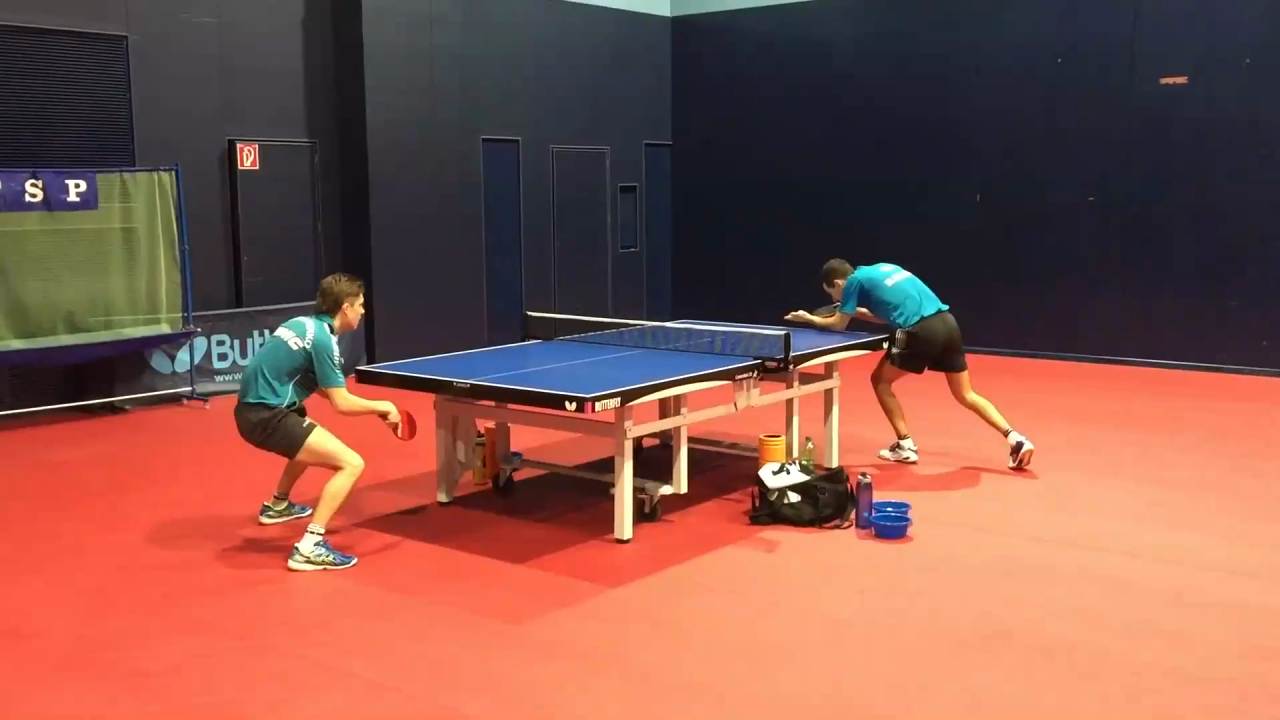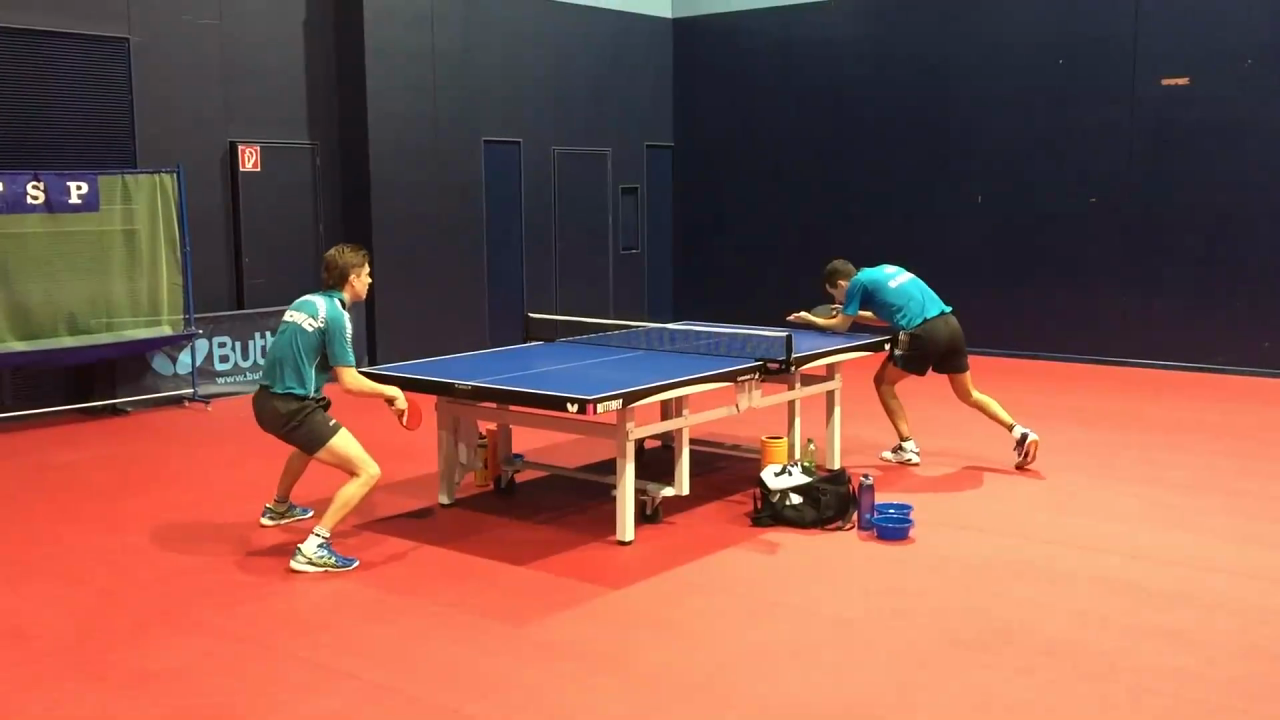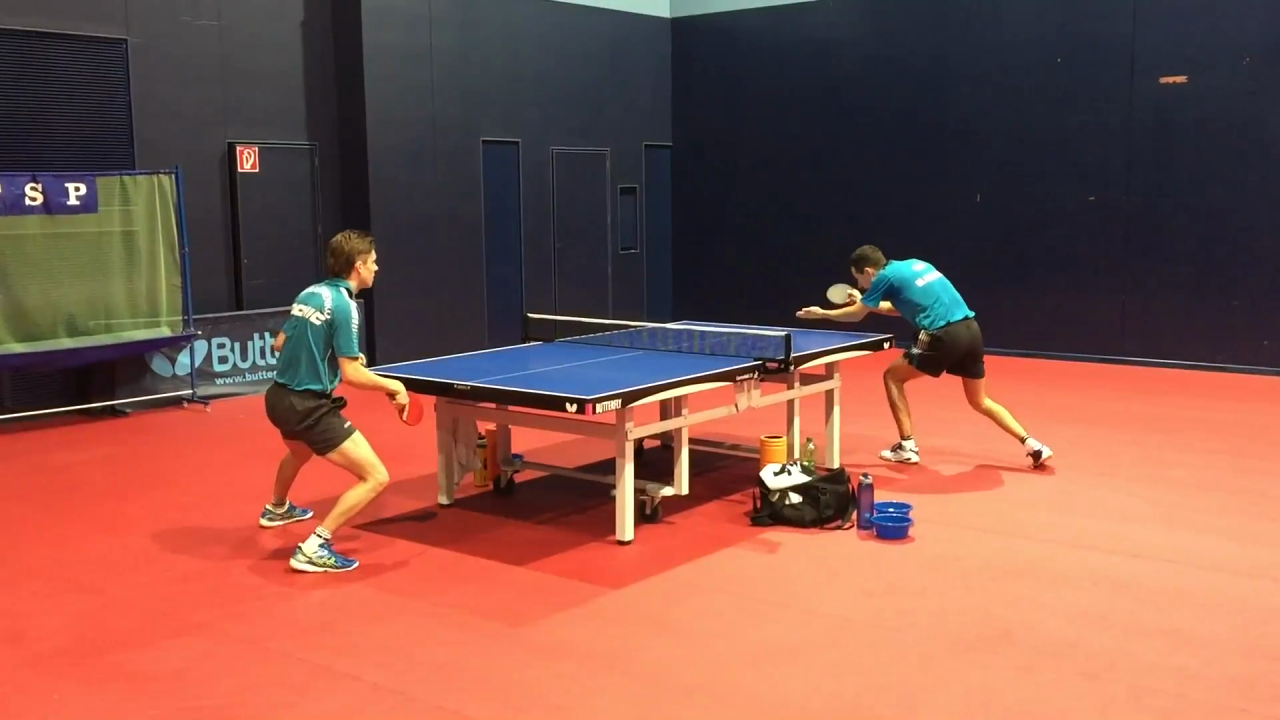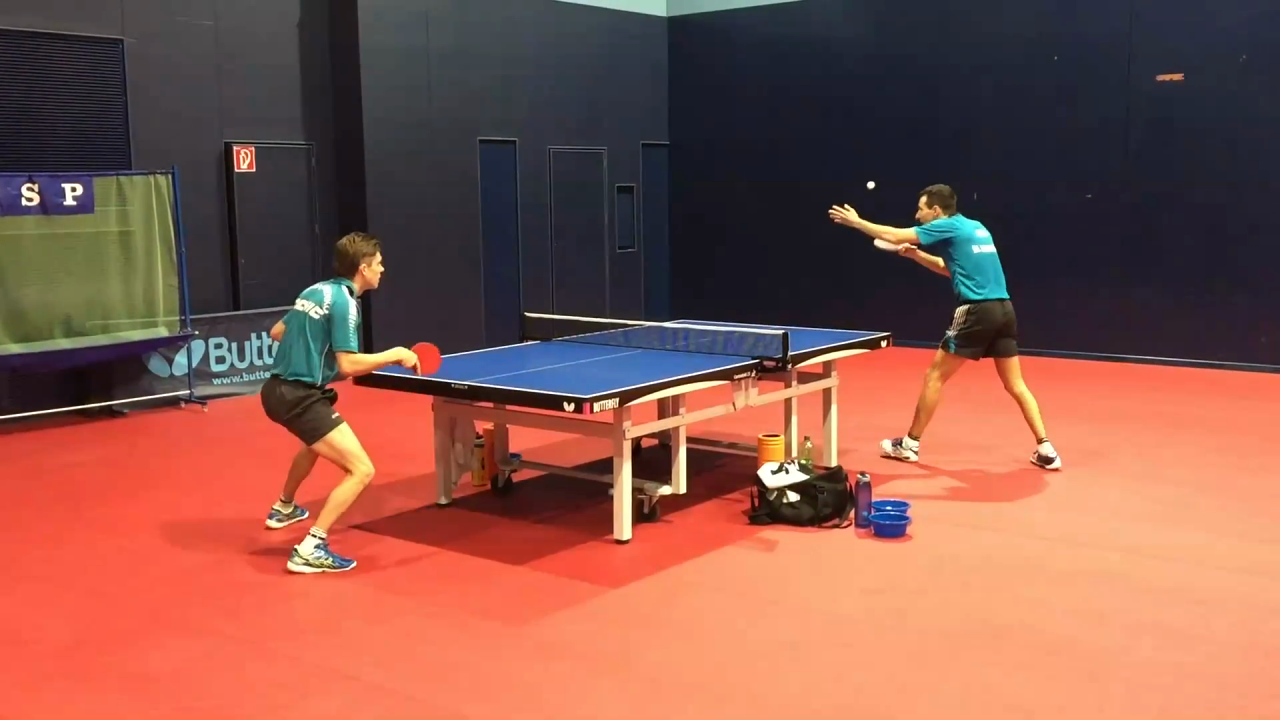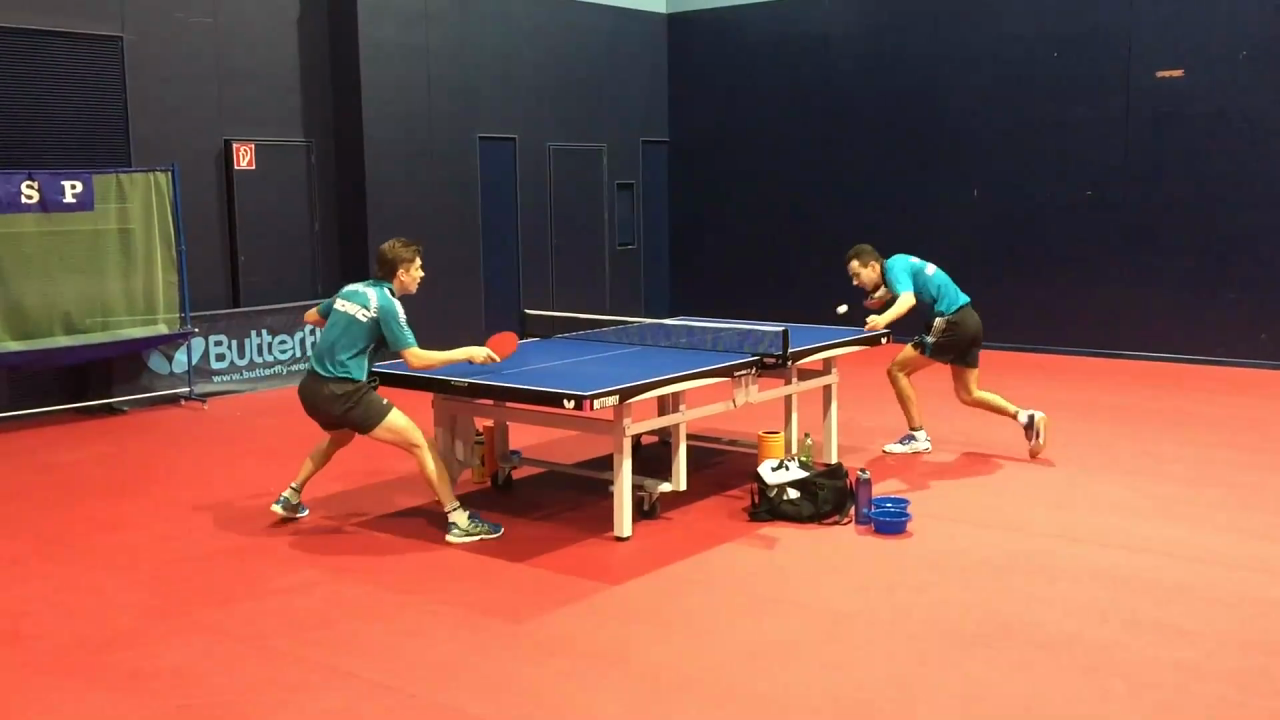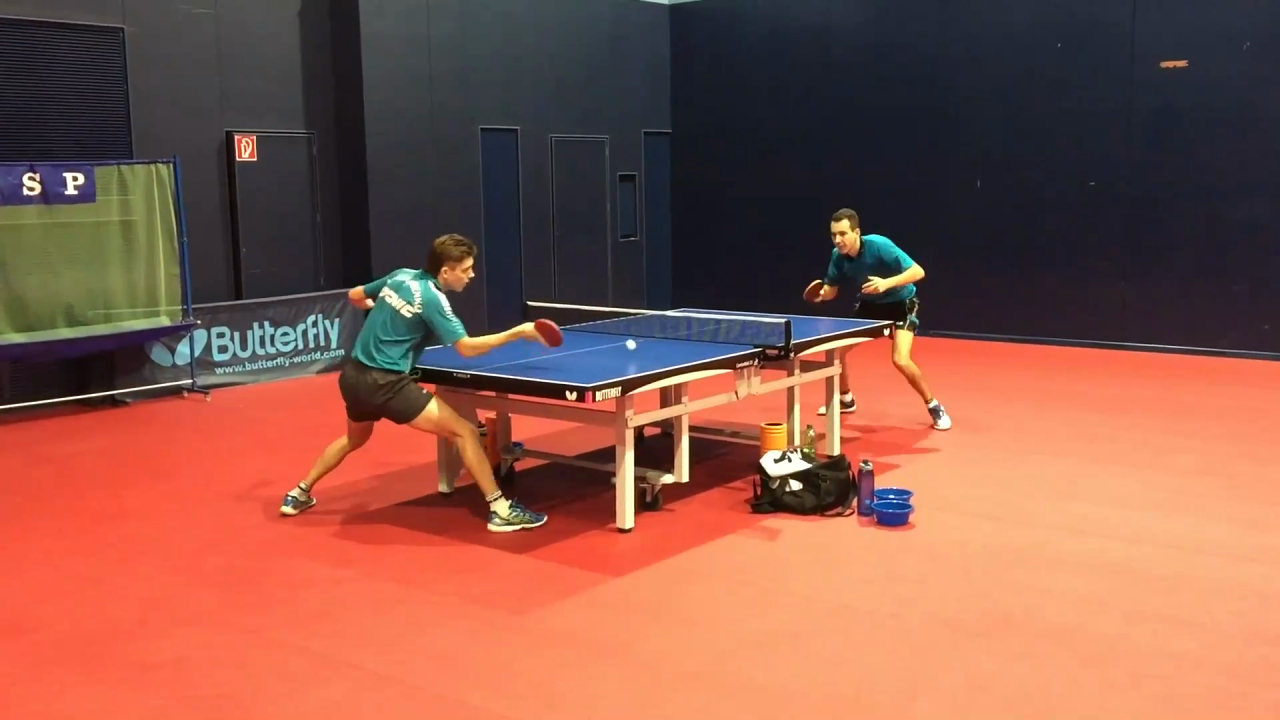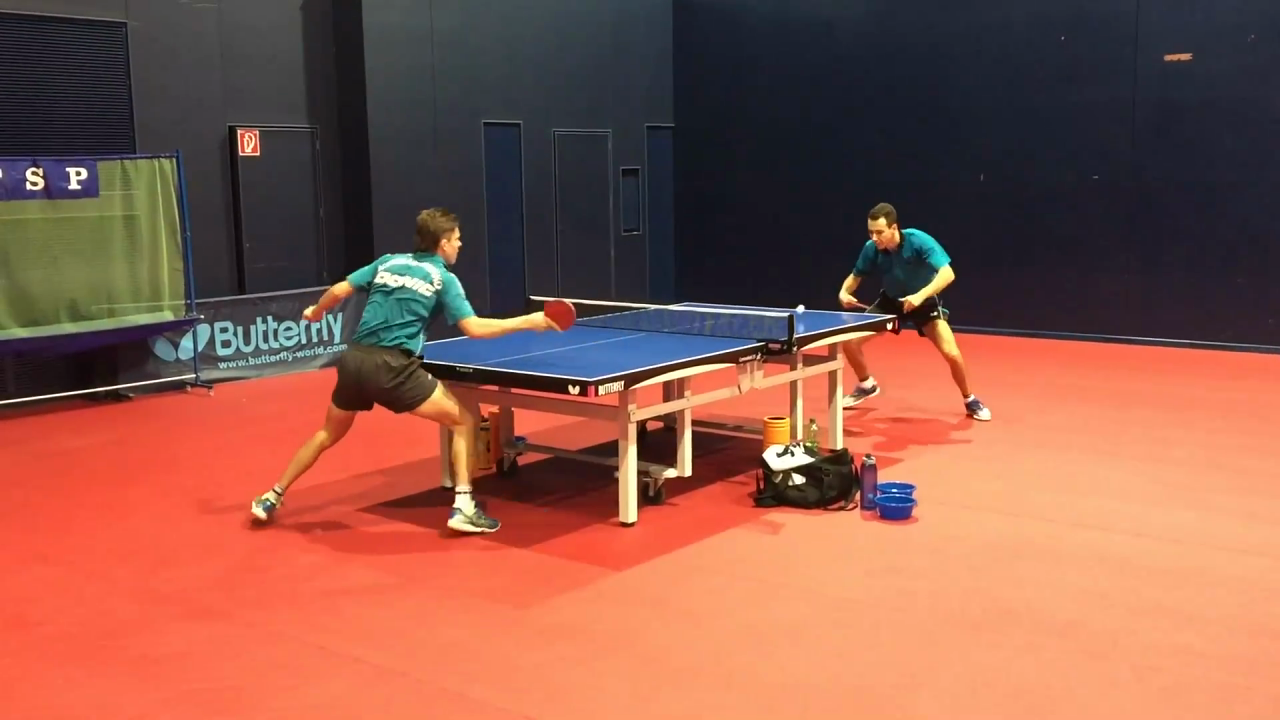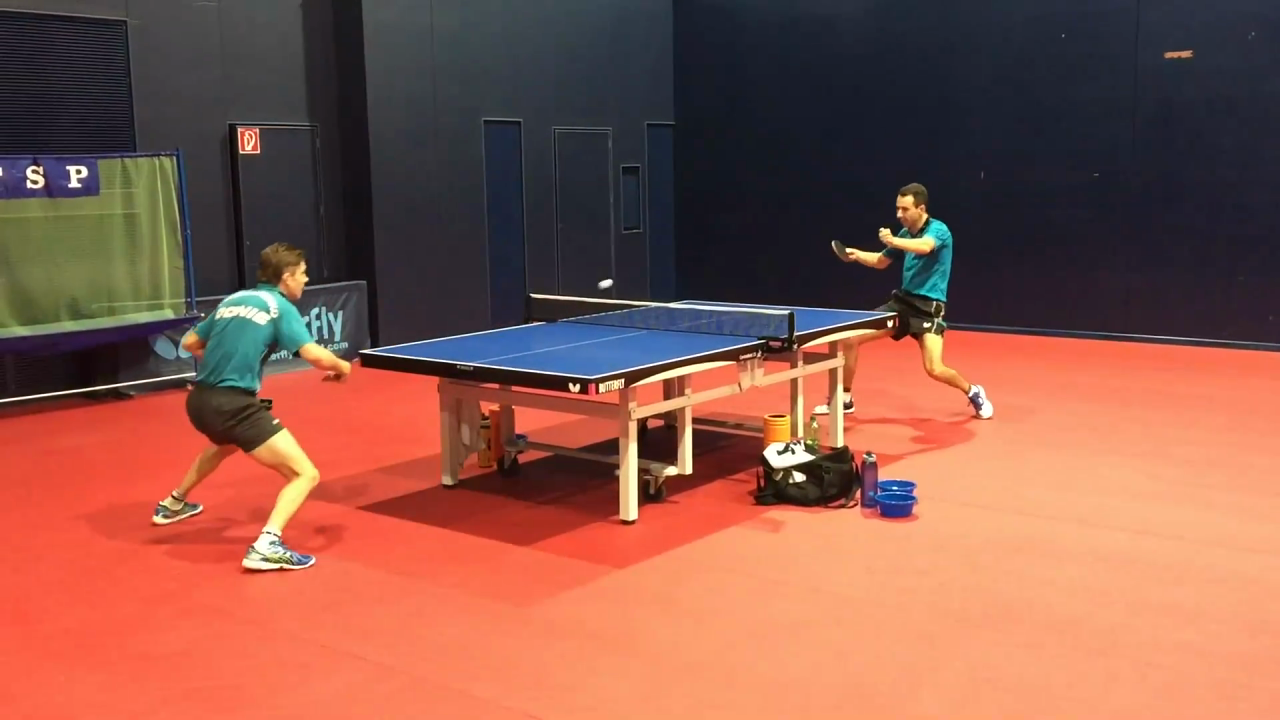
dt=0.5s
person 1, frame 1
left shoulder: (301, 323)
right shoulder: (323, 339)
right elbow: (341, 403)
left wrist: (321, 387)
right wrist: (383, 407)
left hip: (252, 410)
right hip: (266, 418)
left knee: (310, 440)
right knee: (351, 464)
left ankle: (277, 505)
right ankle: (310, 547)
person 1, frame 2
left shoulder: (305, 302)
right shoulder: (335, 315)
right elbow: (350, 383)
right wrist: (391, 392)
left hip: (267, 400)
right hip: (292, 408)
left knee: (310, 442)
right knee: (367, 472)
left ankle: (278, 508)
right ankle: (313, 548)
person 1, frame 3
left shoulder: (309, 293)
right shoulder: (343, 306)
left elbow: (280, 344)
right elbow: (352, 374)
right wrist: (394, 386)
left hip: (279, 397)
right hip: (309, 407)
left knee: (300, 451)
right knee: (376, 478)
left ankle: (277, 509)
right ankle: (314, 548)
person 1, frame 4
left shoulder: (314, 290)
right shoulder: (343, 302)
left elbow: (277, 333)
right elbow: (349, 365)
right wrist: (396, 354)
left hip: (276, 390)
right hip: (300, 397)
left knee: (315, 443)
right knee: (361, 470)
left ankle: (283, 508)
right ankle: (311, 548)
person 1, frame 5
left shoulder: (351, 290)
right shoulder: (386, 304)
left elbow: (311, 317)
right elbow: (416, 360)
right wrist: (467, 353)
left hip: (311, 389)
right hip: (345, 393)
left knee: (341, 437)
right knee: (422, 443)
left ankle: (290, 497)
right ankle: (458, 521)
person 1, frame 6
left shoulder: (400, 276)
right shoulder: (432, 300)
left elbow: (355, 295)
right elbow: (466, 348)
left wrist: (372, 307)
right wrist: (517, 332)
left hip: (352, 376)
right hip: (386, 383)
left knee: (355, 437)
right knee: (465, 431)
left ankle: (299, 494)
right ankle: (500, 509)
person 1, frame 7
left shoulder: (387, 263)
right shoulder: (444, 279)
left elbow: (339, 291)
right elbow: (473, 328)
left wrist: (316, 311)
right wrist: (528, 322)
left hip: (355, 360)
right hip: (394, 367)
left knee: (330, 434)
right knee: (461, 419)
left ankle: (272, 498)
right ankle: (464, 507)
person 1, frame 8
left shoulder: (230, 301)
right shoulder: (281, 308)
left elbow: (189, 343)
right elbow: (315, 355)
right wrist: (341, 365)
left hip: (199, 401)
right hip: (235, 405)
left knee: (226, 444)
right knee: (306, 475)
left ankle: (173, 504)
right ankle: (266, 545)
person 2, frame 1
left shoulder: (855, 280)
right shoulder: (882, 269)
left elbow: (838, 324)
left wrist: (809, 318)
right wrist: (854, 310)
left hip: (921, 331)
right hip: (947, 323)
left knee: (881, 381)
right knee: (966, 395)
left ankle: (905, 446)
right ankle: (1015, 439)
person 2, frame 2
left shoulder: (859, 282)
right shoulder: (886, 271)
left elbow: (840, 326)
left wrist: (812, 319)
right wrist: (853, 313)
left hip: (923, 334)
right hip: (949, 324)
left knee: (883, 382)
right knee: (969, 394)
left ankle: (907, 447)
right ankle: (1020, 432)
person 2, frame 3
left shoulder: (887, 276)
right shoulder: (915, 265)
left elbow: (856, 315)
left wrist: (822, 314)
right wrist: (863, 301)
left hip: (943, 336)
right hip: (970, 330)
left knee: (892, 377)
right knee: (981, 402)
left ankle: (907, 446)
right ankle: (1032, 445)
person 2, frame 4
left shoulder: (948, 226)
right shoulder: (975, 227)
left elbow: (896, 236)
left wrist: (857, 222)
right wrist: (917, 254)
left hip: (976, 311)
right hip: (1004, 310)
left knee: (935, 376)
right knee: (1015, 385)
left ankle: (910, 444)
right ankle: (1045, 450)
person 2, frame 5
left shoulder: (896, 268)
right shoulder: (896, 261)
left elbow: (908, 299)
left wrist: (883, 319)
right wrist: (882, 294)
left hip: (955, 323)
right hip: (970, 322)
left knee: (896, 370)
right knee: (968, 394)
left ankle: (917, 436)
right ankle: (1029, 418)
person 2, frame 6
left shoulder: (880, 246)
right shoulder: (839, 255)
left elbow: (918, 272)
right elbow: (831, 289)
left wrist: (886, 283)
right wrist: (821, 294)
left hip: (901, 304)
right hip: (871, 305)
left knee: (901, 360)
left ankle: (933, 406)
right ankle: (845, 399)
person 2, frame 7
left shoulder: (920, 241)
right shoulder: (871, 248)
left elbow: (947, 274)
right elbow: (855, 277)
left wrist: (920, 295)
right wrist: (844, 293)
left hip: (924, 303)
right hip: (891, 301)
left knee: (951, 353)
right knee: (850, 342)
left ankle: (970, 401)
right ankle: (866, 385)
person 2, frame 8
left shoulder: (938, 230)
right shoulder: (905, 233)
left elbow: (924, 247)
right elbow: (880, 262)
left wrist: (893, 241)
right wrist: (857, 255)
left hip: (928, 307)
right hip: (901, 301)
left knee: (933, 369)
right knee: (850, 339)
left ankle: (973, 393)
right ankle: (844, 399)
